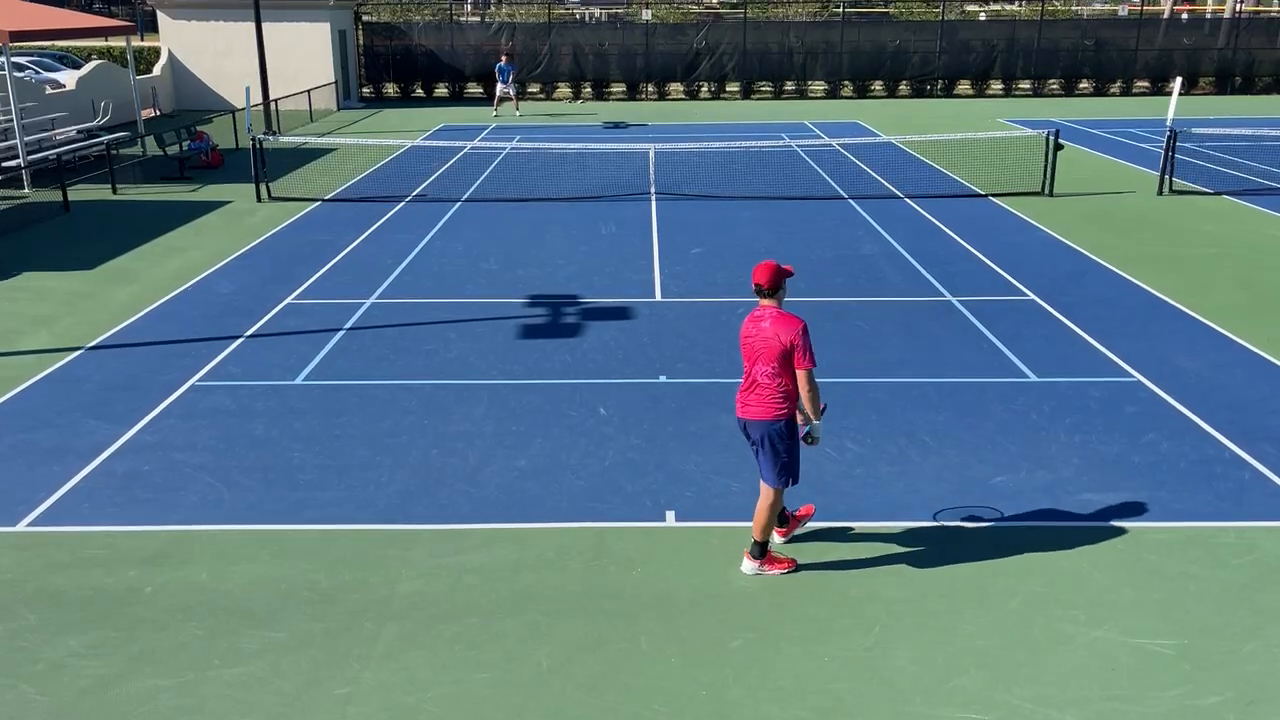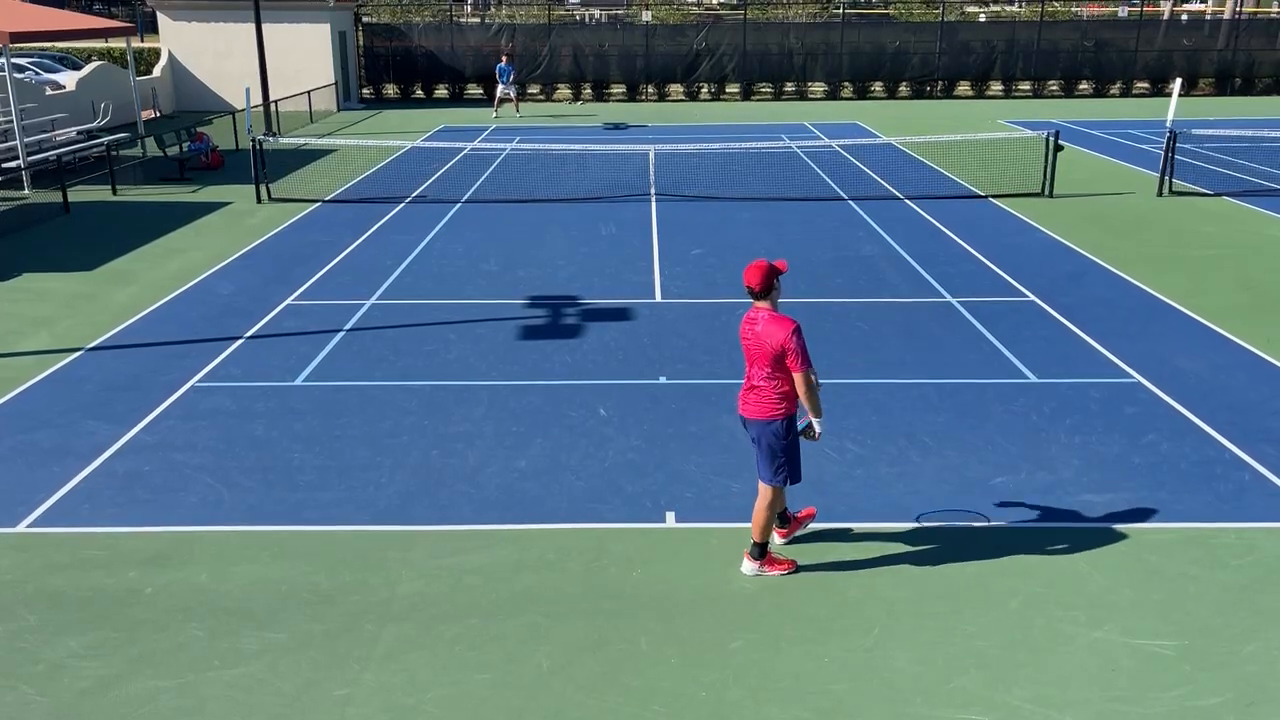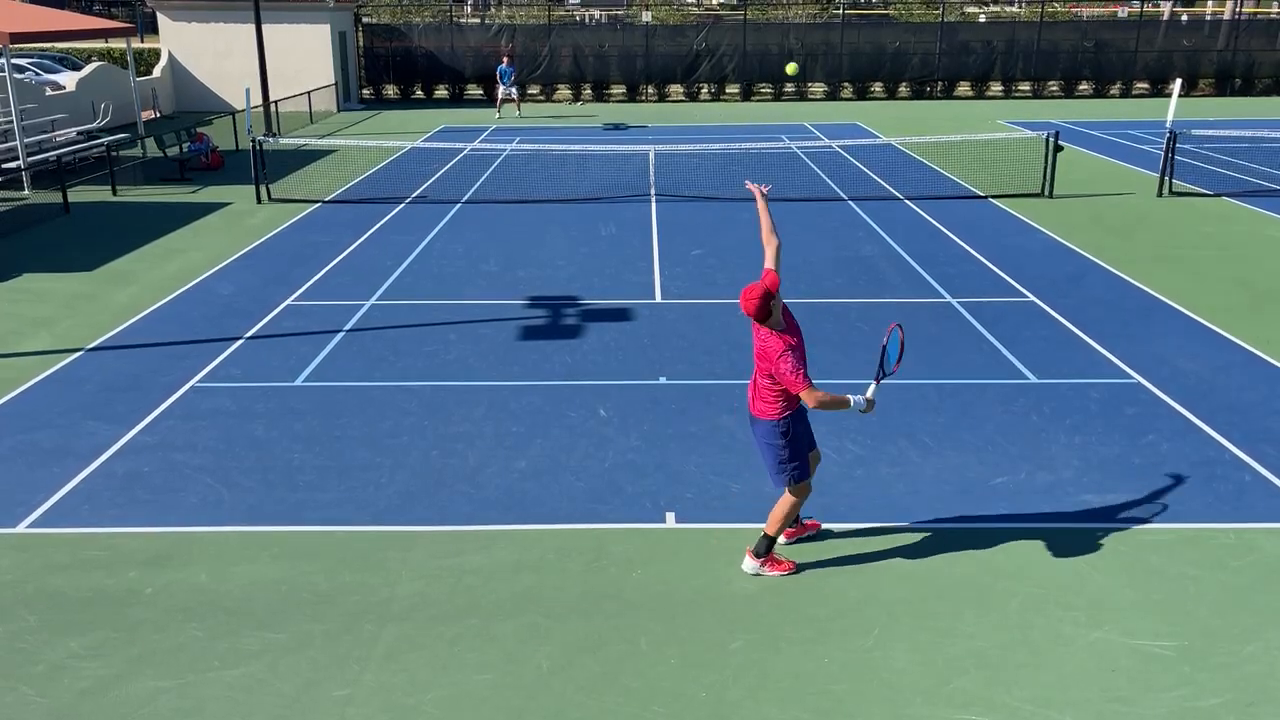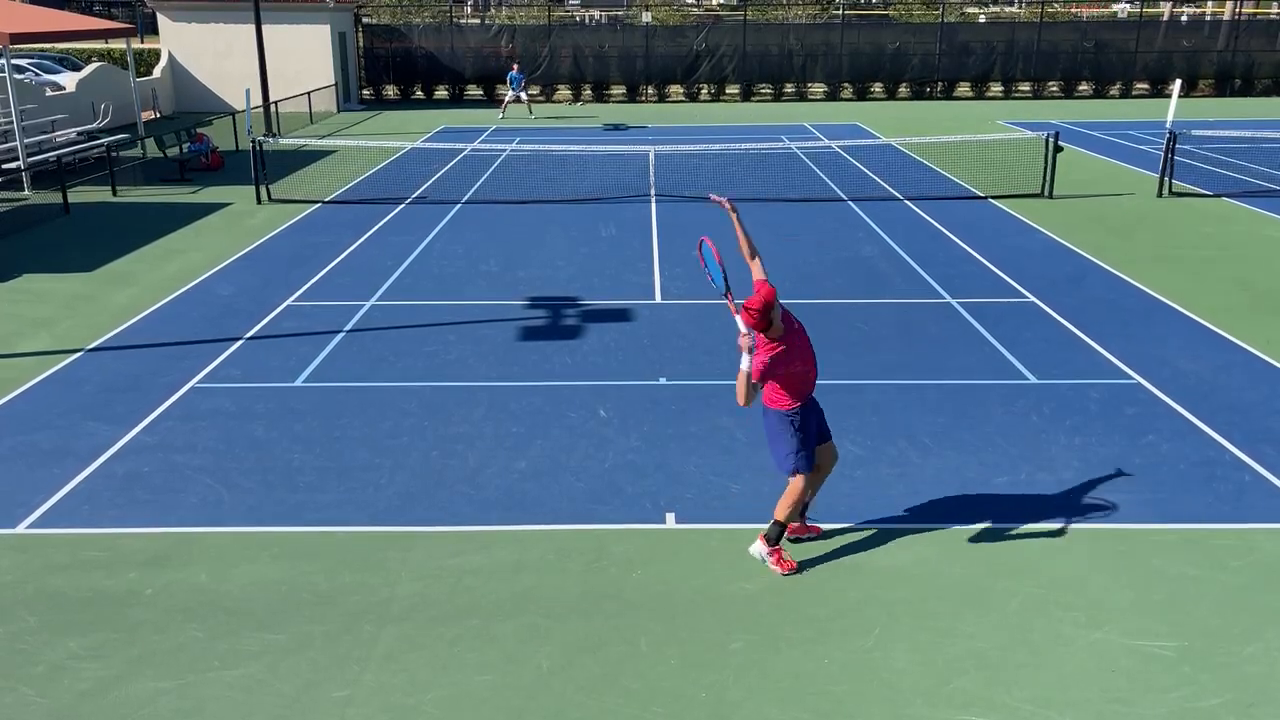
dt=0.4s
person 1, frame 1
left shoulder: (749, 323)
right shoulder: (795, 327)
right elbow: (806, 386)
left wrist: (797, 412)
right wrist: (815, 423)
left hip: (746, 411)
right hip: (773, 417)
left knee: (772, 475)
right knee: (772, 487)
left ankle: (783, 523)
right ankle: (756, 557)
person 1, frame 2
left shoulder: (751, 319)
right shoulder: (788, 331)
right elbow: (804, 388)
left wrist: (806, 370)
right wrist: (817, 420)
left hip: (750, 409)
right hip: (773, 417)
left knee: (776, 476)
right knee: (770, 486)
left ankle: (784, 523)
right ankle: (756, 558)
person 1, frame 3
left shoulder: (767, 308)
right shoulder: (780, 351)
left elbow: (772, 245)
right elbow: (812, 398)
left wrist: (761, 201)
right wrist: (858, 402)
left hip: (780, 410)
right hip: (775, 420)
left knee: (809, 460)
right knee: (798, 490)
left ankle: (792, 525)
right ankle: (758, 557)
person 1, frame 4
left shoulder: (765, 303)
right shoulder: (765, 357)
left elbow: (754, 263)
right elbow: (743, 400)
left wrist: (734, 217)
right wrist: (746, 359)
left hip: (800, 403)
right hip: (787, 413)
left knee: (826, 457)
right knee: (802, 483)
left ankle: (796, 523)
right ankle: (767, 544)
